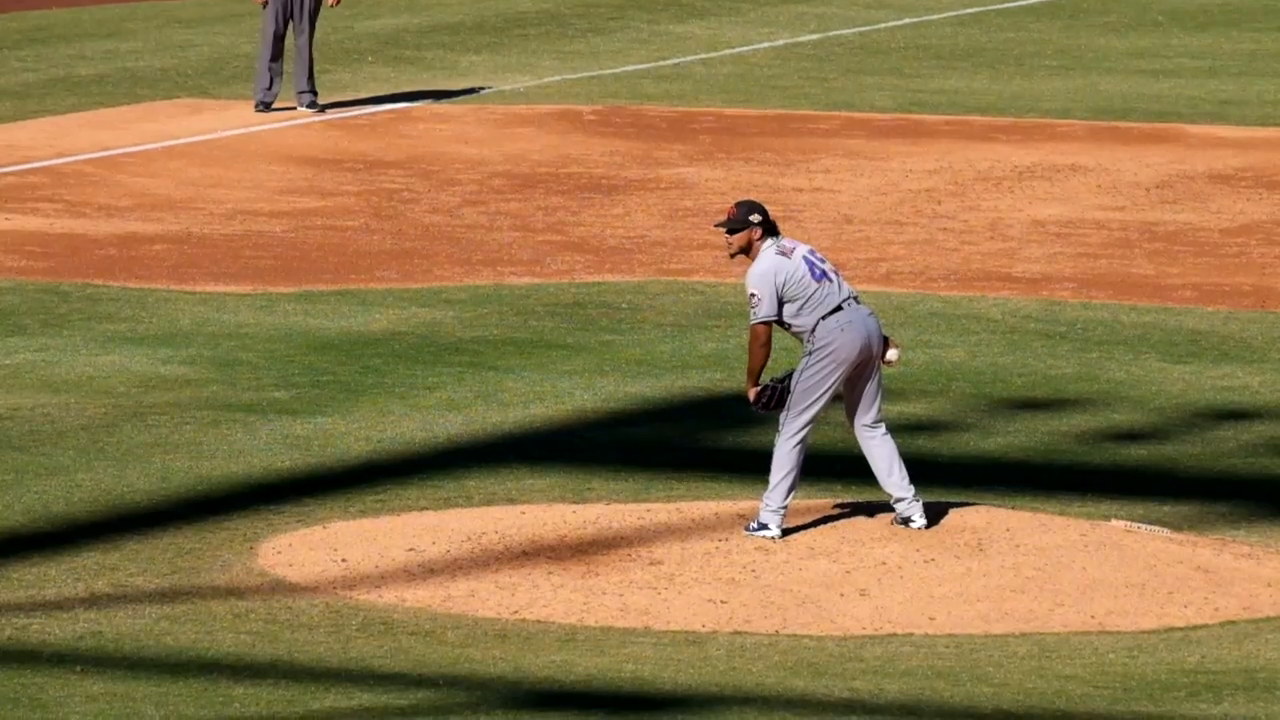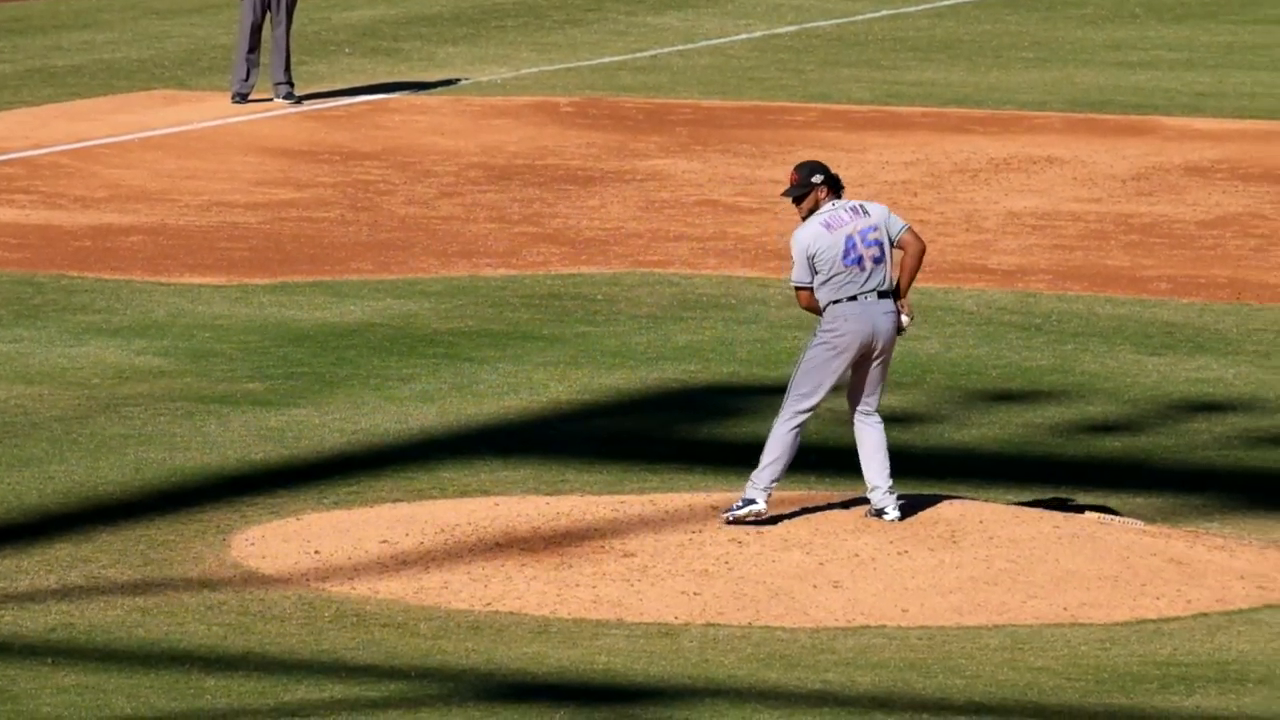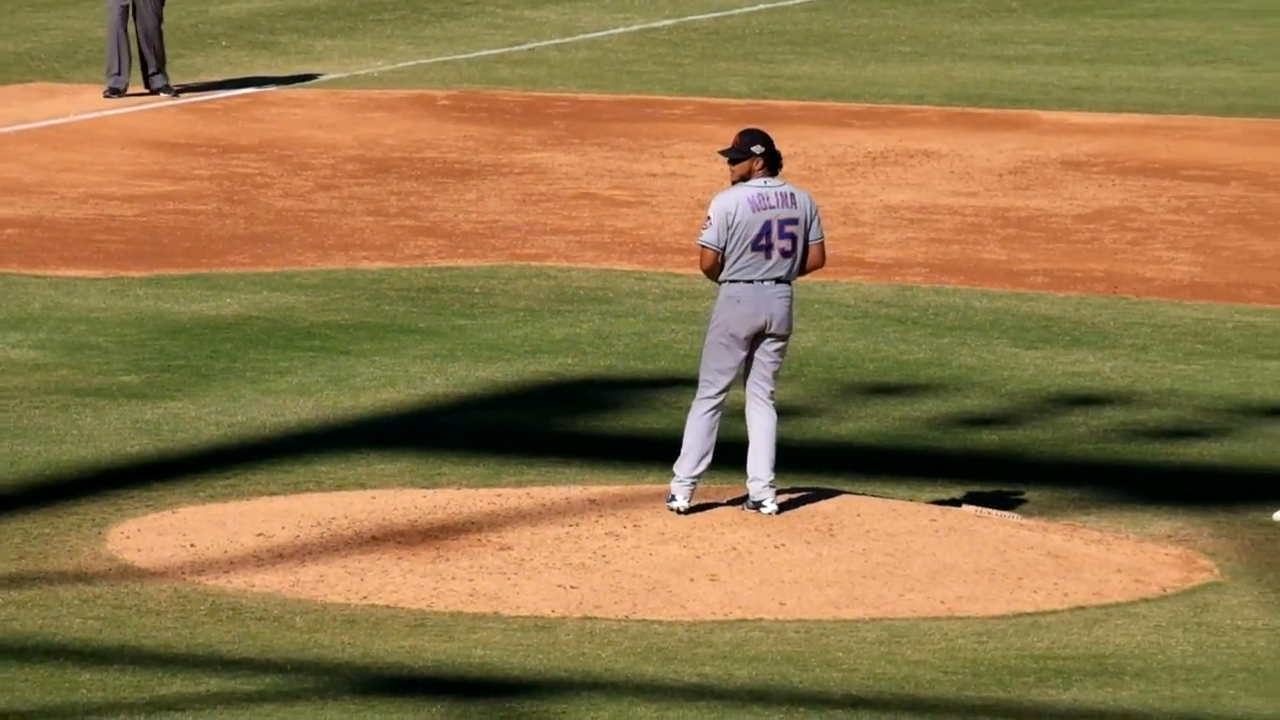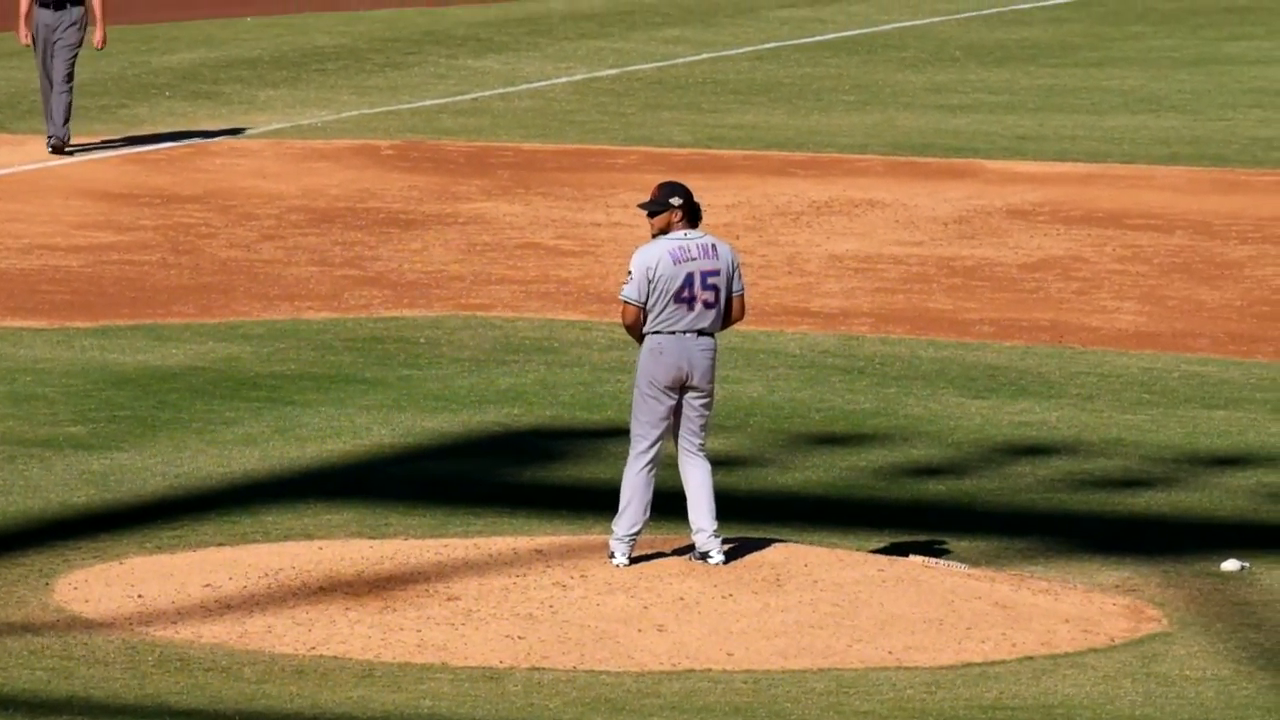
dt=0.7s
person 1, frame 1
left shoulder: (761, 270)
right shoulder: (793, 246)
left elbow: (761, 336)
left wrist: (752, 384)
left hip: (835, 336)
right hip: (867, 323)
left knee: (793, 426)
right knee: (869, 424)
left ankle: (771, 517)
right ankle: (910, 508)
person 1, frame 2
left shoulder: (805, 234)
right shoulder: (875, 210)
left elbow: (804, 298)
right elbow: (916, 246)
right wrist: (900, 295)
left hip: (842, 321)
right hip: (883, 316)
left knee: (795, 408)
right knee: (866, 411)
left ankle: (757, 494)
right ankle: (884, 499)
person 1, frame 3
left shoulder: (727, 200)
right shoulder: (802, 200)
left elbow: (708, 261)
right elbow: (816, 258)
left wrist: (731, 279)
left hip: (737, 300)
right hip: (780, 302)
left knee: (710, 395)
right knee: (762, 397)
left ankle: (682, 487)
right ankle: (763, 492)
person 1, frame 4
left shoulder: (649, 254)
right shoulder: (723, 252)
left elbow: (630, 317)
right elbow: (736, 311)
left wrist: (647, 340)
left hip: (661, 351)
right hip: (703, 353)
left knee: (644, 449)
right knee: (693, 449)
left ankle: (622, 543)
right ankle: (709, 542)
